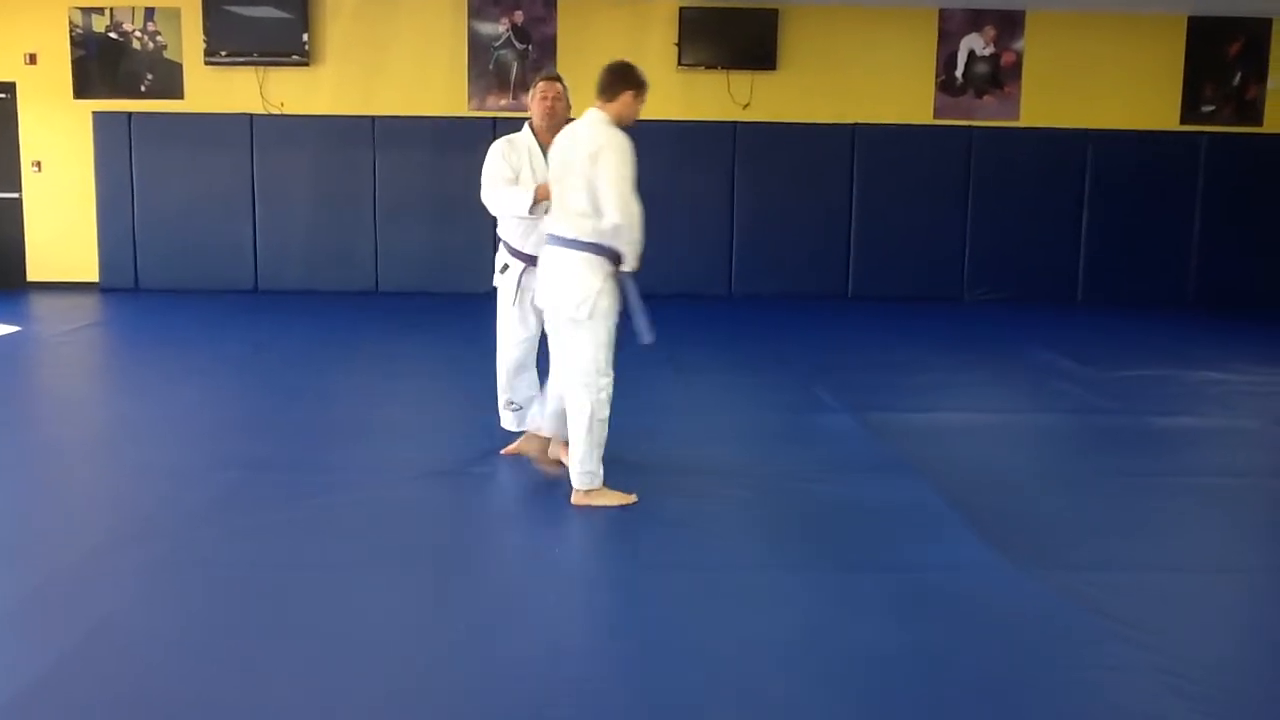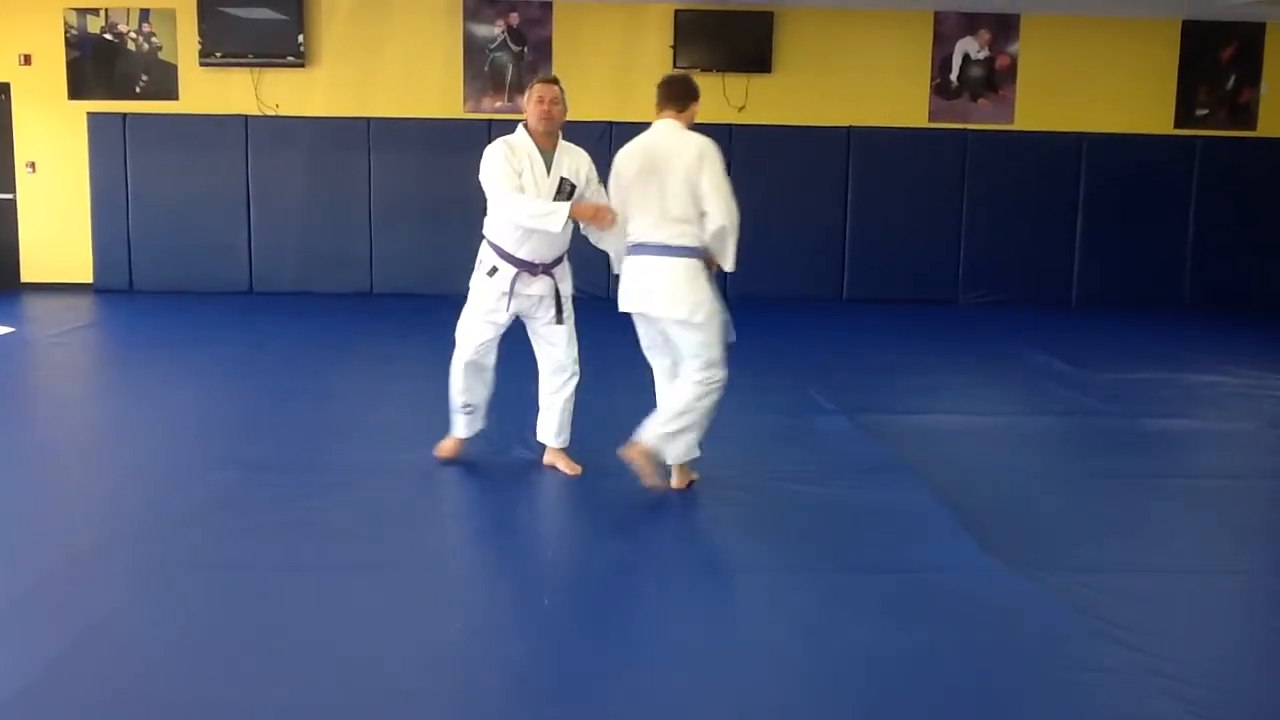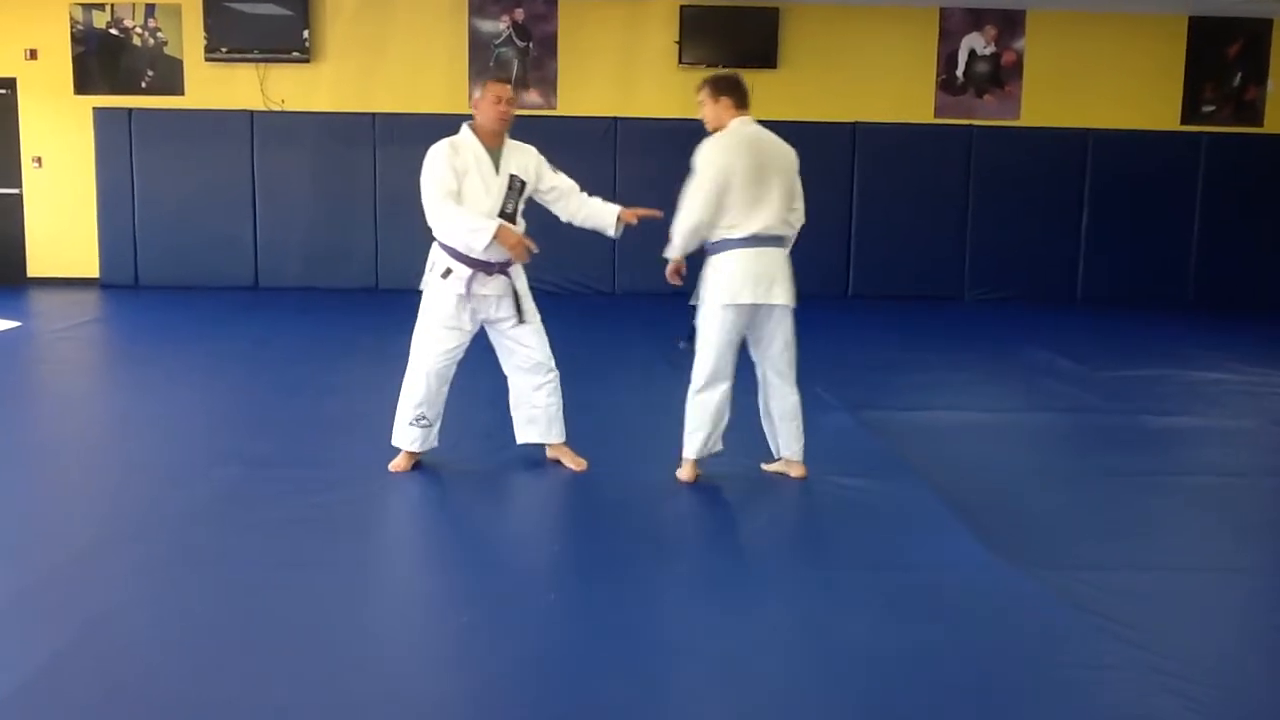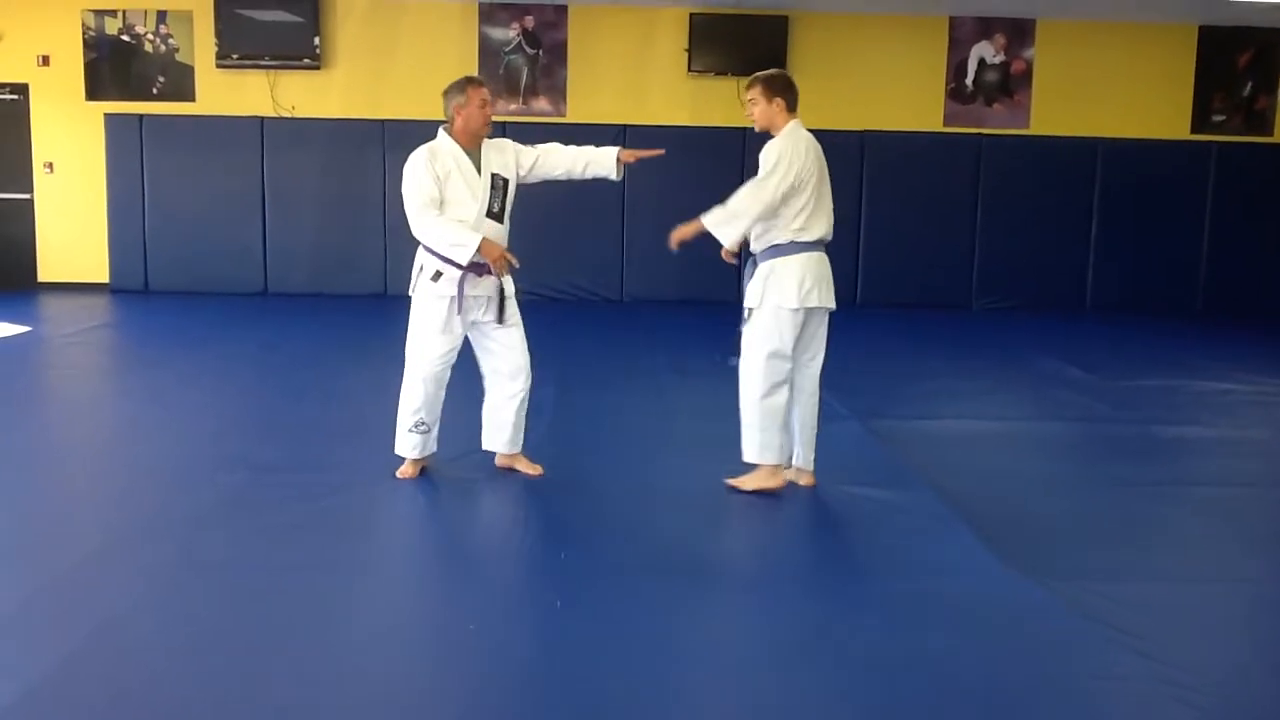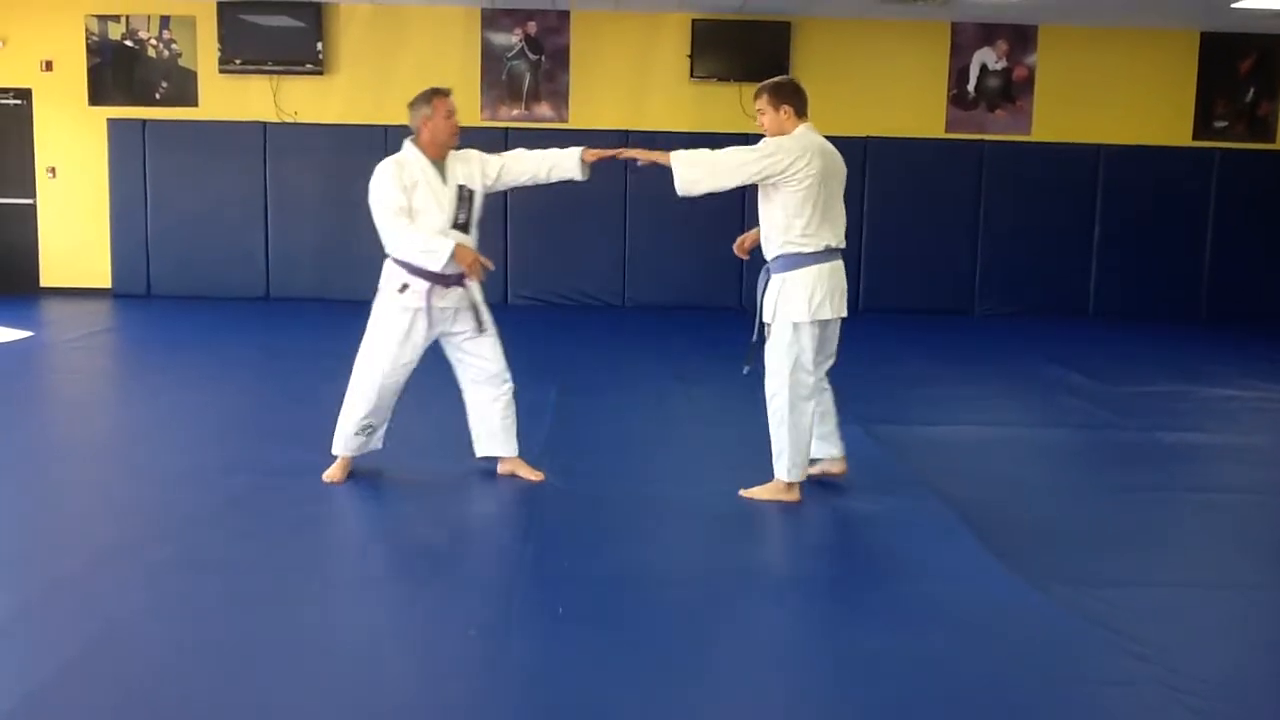
dt=0.4s
person 1, frame 1
left shoulder: (568, 135)
right shoulder: (611, 141)
right elbow: (620, 212)
right wrist: (627, 256)
left hip: (557, 258)
right hip: (585, 267)
left knee: (573, 368)
right knee: (591, 376)
left ankle: (570, 451)
right ankle: (586, 485)
person 1, frame 2
left shoulder: (628, 152)
right shoulder: (700, 148)
left elbow: (619, 220)
right elbow: (722, 215)
right wrist: (719, 258)
left hip: (639, 271)
right hip: (683, 272)
left knee: (670, 371)
right knee: (706, 371)
left ankle: (679, 465)
right ankle: (646, 446)
person 1, frame 3
left shoulder: (717, 147)
right shoulder: (782, 148)
left elbow: (696, 209)
right elbow: (796, 212)
left wrist: (677, 254)
left hip: (732, 266)
right hip: (774, 265)
left knee: (711, 368)
right knee: (777, 368)
left ankle: (691, 462)
right ankle: (791, 457)
person 1, frame 4
left shoulder: (788, 147)
right shoulder: (804, 145)
left elbow: (756, 197)
left wrist: (699, 224)
right wrist: (748, 234)
left hip: (785, 271)
right hip: (810, 268)
left knee: (762, 371)
right knee: (804, 373)
left ankle: (768, 467)
right ankle: (800, 466)
person 1, frame 5
left shoulder: (787, 150)
right shoulder: (828, 154)
left elbow: (724, 165)
left wrist: (655, 156)
right wrist: (764, 232)
left hip: (799, 280)
right hip: (827, 273)
left knee: (787, 381)
right knee: (812, 374)
left ankle: (786, 481)
right ankle: (829, 455)
person 2, frame 1
right shoulder: (505, 149)
right elbow: (496, 198)
right wrist: (539, 191)
right hip: (517, 269)
right knee: (513, 355)
left ankle: (559, 438)
right ankle: (533, 430)
person 2, frame 2
left shoulder: (578, 160)
right shoulder: (502, 151)
left elbow: (600, 219)
right elbow: (509, 206)
right wrist: (573, 211)
left hip: (550, 278)
right hip: (500, 272)
left knee: (562, 363)
right knee: (472, 350)
left ankle: (555, 448)
right ankle: (462, 430)
person 2, frame 3
left shoulder: (525, 157)
right shoulder: (446, 153)
left elbow: (567, 197)
right elbow: (440, 213)
left wrist: (617, 213)
right wrist: (498, 232)
left hip: (504, 279)
right hip: (454, 276)
left knee: (536, 362)
right knee: (430, 364)
left ankle: (555, 443)
right ankle: (411, 446)
person 2, frame 4
left shoulder: (505, 152)
right shoulder: (426, 159)
left elbow: (559, 159)
right elbow: (425, 221)
left wrist: (616, 156)
right wrist: (479, 244)
left hip: (490, 282)
right hip: (442, 279)
left knee: (512, 368)
right knee: (429, 368)
left ankle: (507, 450)
right ankle: (414, 454)
person 2, frame 5
left shoulder: (472, 164)
right shoulder: (393, 171)
left elbow: (521, 165)
right elbow: (395, 231)
left wrist: (580, 156)
right wrist: (453, 249)
left hip: (459, 291)
right hip: (408, 290)
left knee: (491, 373)
right knee: (377, 375)
left ankle: (508, 456)
right ankle: (347, 454)
